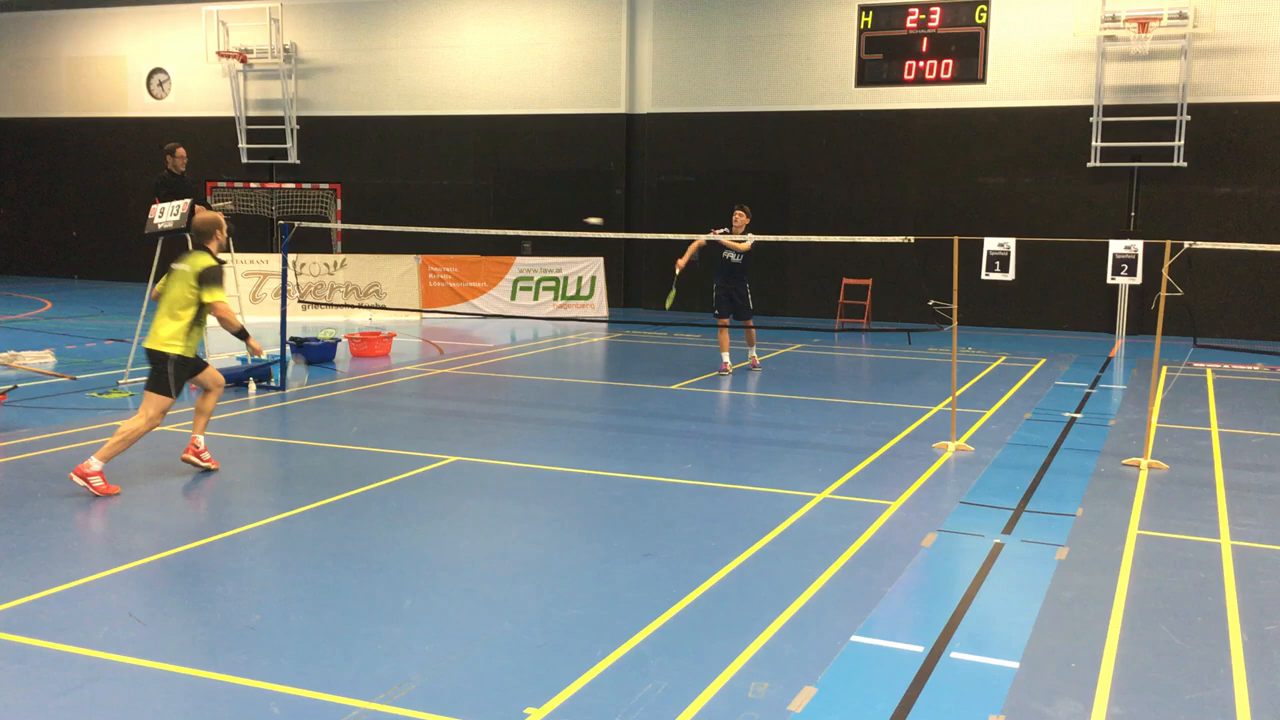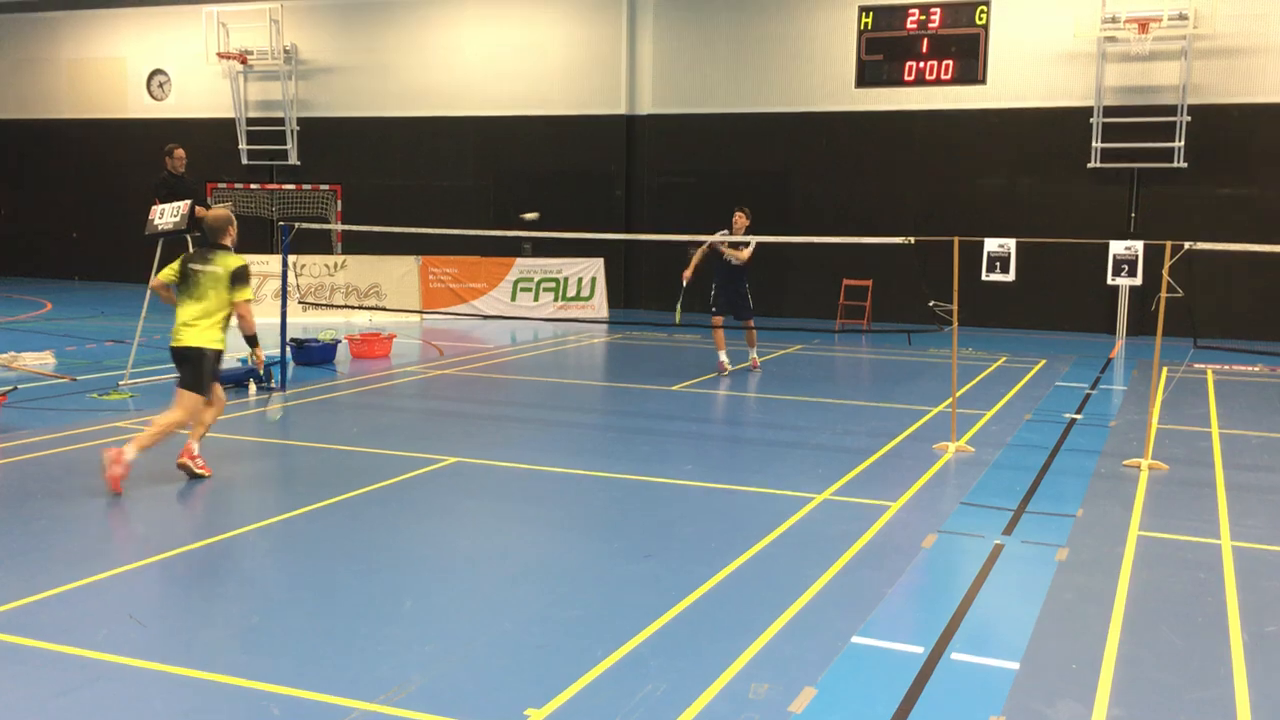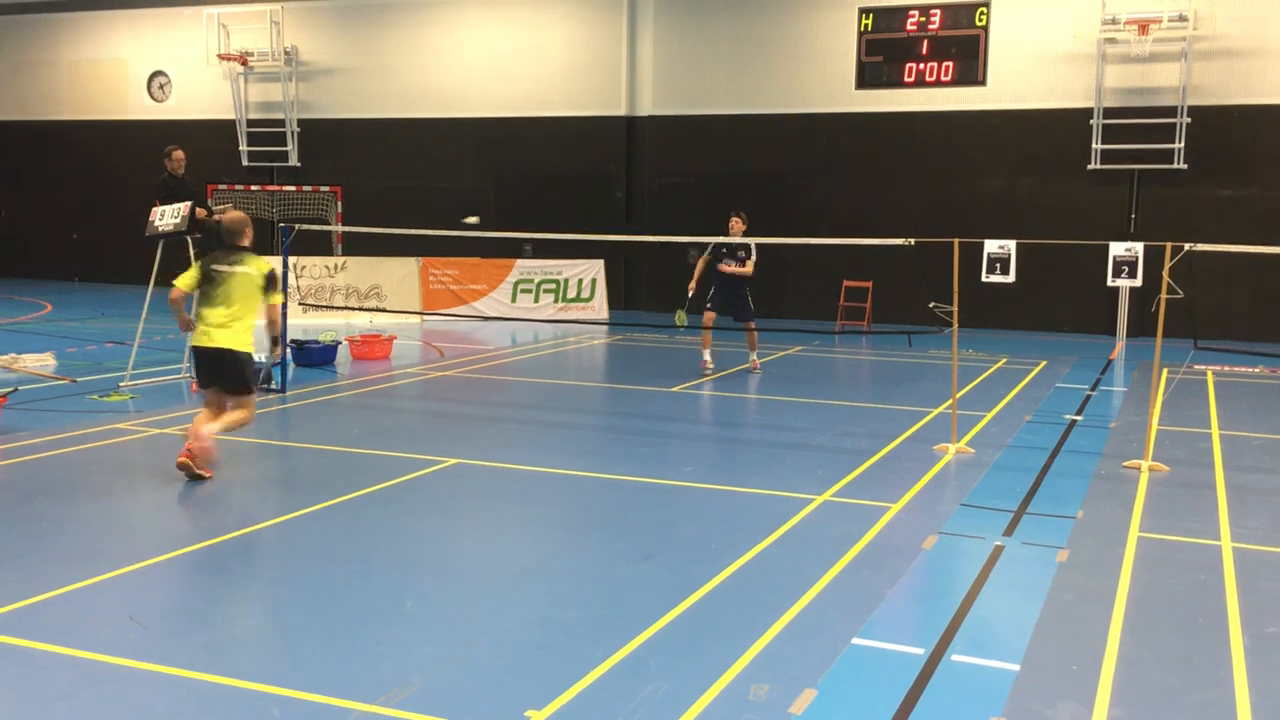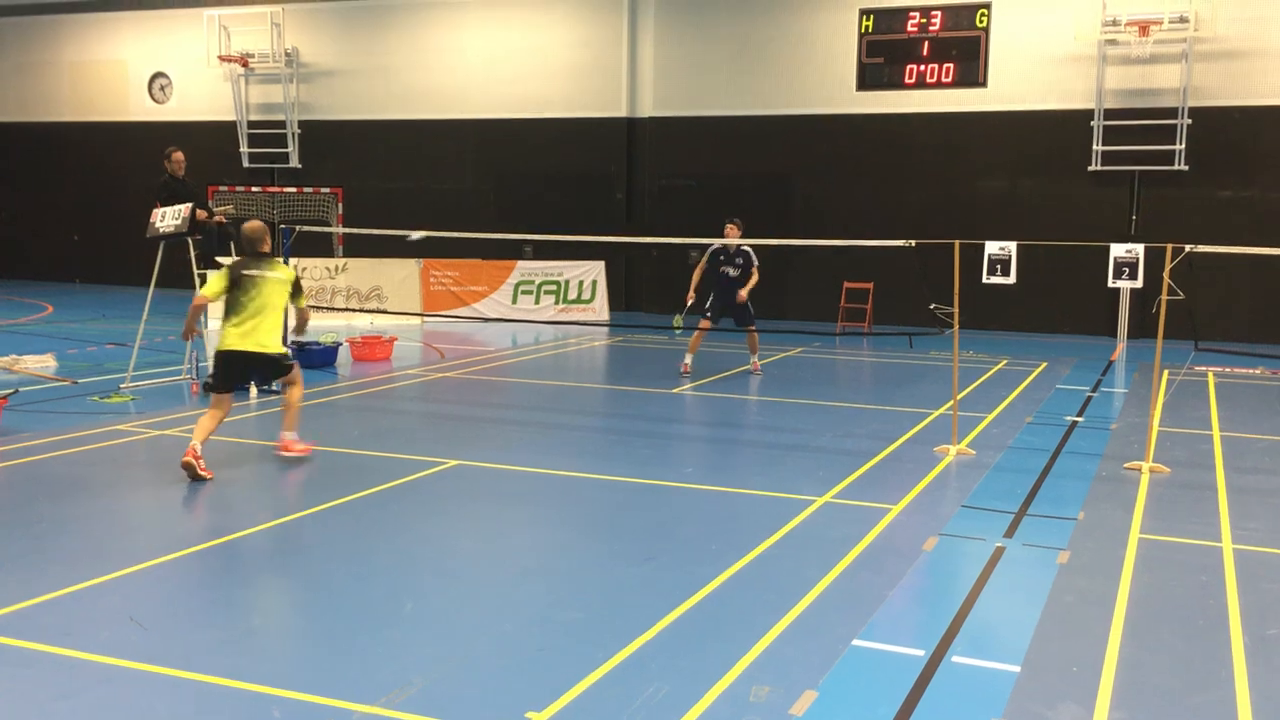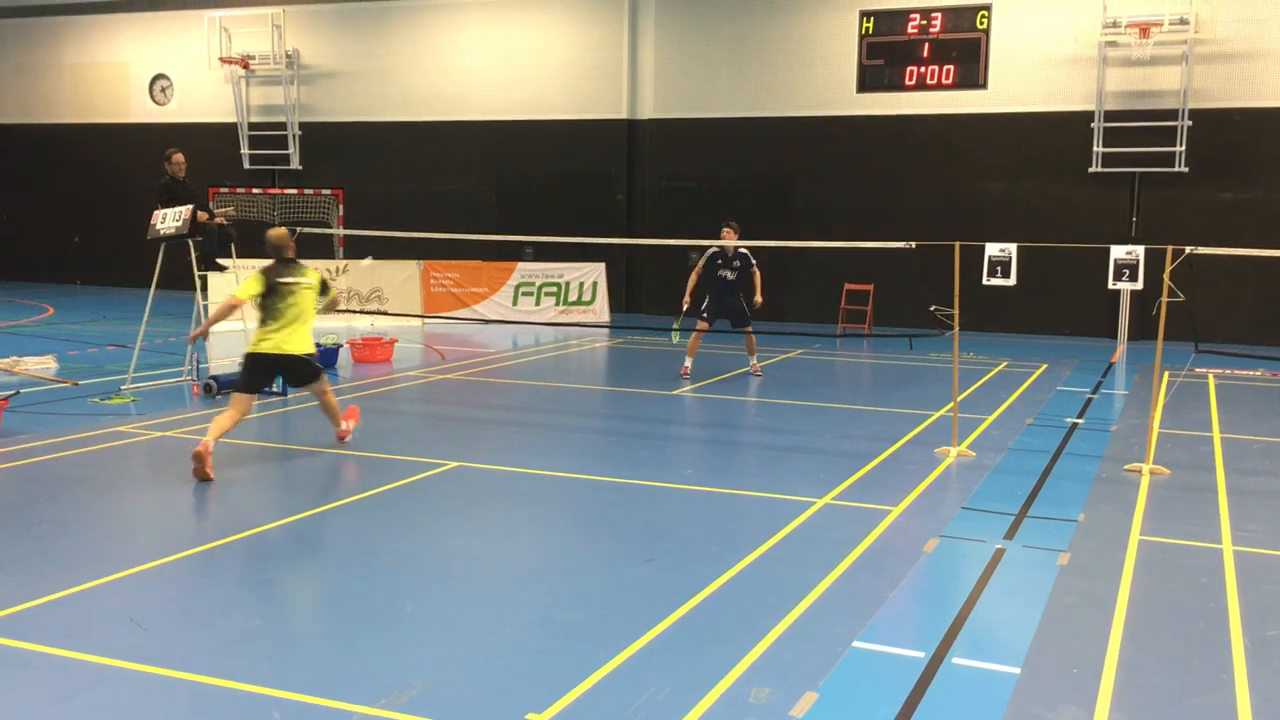
dt=0.1s
person 1, frame 1
left shoulder: (181, 261)
right shoulder: (209, 266)
left elbow: (157, 293)
right elbow: (220, 312)
right wrist: (247, 338)
left hip: (164, 346)
right hip: (171, 350)
left knee: (215, 383)
right knee: (151, 416)
left ankle: (196, 447)
right ankle: (91, 468)
person 1, frame 2
left shoulder: (189, 259)
right shoulder: (236, 266)
left elbow: (156, 285)
right elbow: (243, 313)
right wrist: (255, 346)
left hip: (181, 342)
right hip: (203, 347)
left knee: (216, 400)
right knee: (183, 414)
left ankle: (191, 452)
right ankle: (123, 455)
person 1, frame 3
left shoulder: (207, 263)
right shoulder: (264, 268)
left elbow: (175, 295)
right elbow: (274, 314)
left wrist: (183, 318)
right wrist: (277, 342)
left hip: (203, 346)
right hip: (234, 349)
left knee: (213, 407)
right knee: (244, 413)
left ankle: (189, 450)
right ankle: (205, 432)
person 1, frame 4
left shoulder: (232, 269)
right shoulder: (287, 274)
left elbow: (199, 302)
right elbow: (303, 312)
left wrist: (189, 325)
right wrist: (300, 326)
left hip: (229, 350)
right hip: (266, 352)
left knee: (217, 410)
right knee: (295, 381)
left ankle: (194, 450)
right ankle: (288, 440)
person 1, frame 5
left shoulder: (264, 275)
right shoulder: (313, 276)
left elbow: (234, 302)
right elbow: (332, 298)
left wrist: (205, 325)
right wrist: (329, 305)
left hip: (262, 353)
right hip: (299, 354)
left knee: (234, 410)
right knee: (323, 390)
left ankle: (206, 447)
right ankle: (342, 427)
